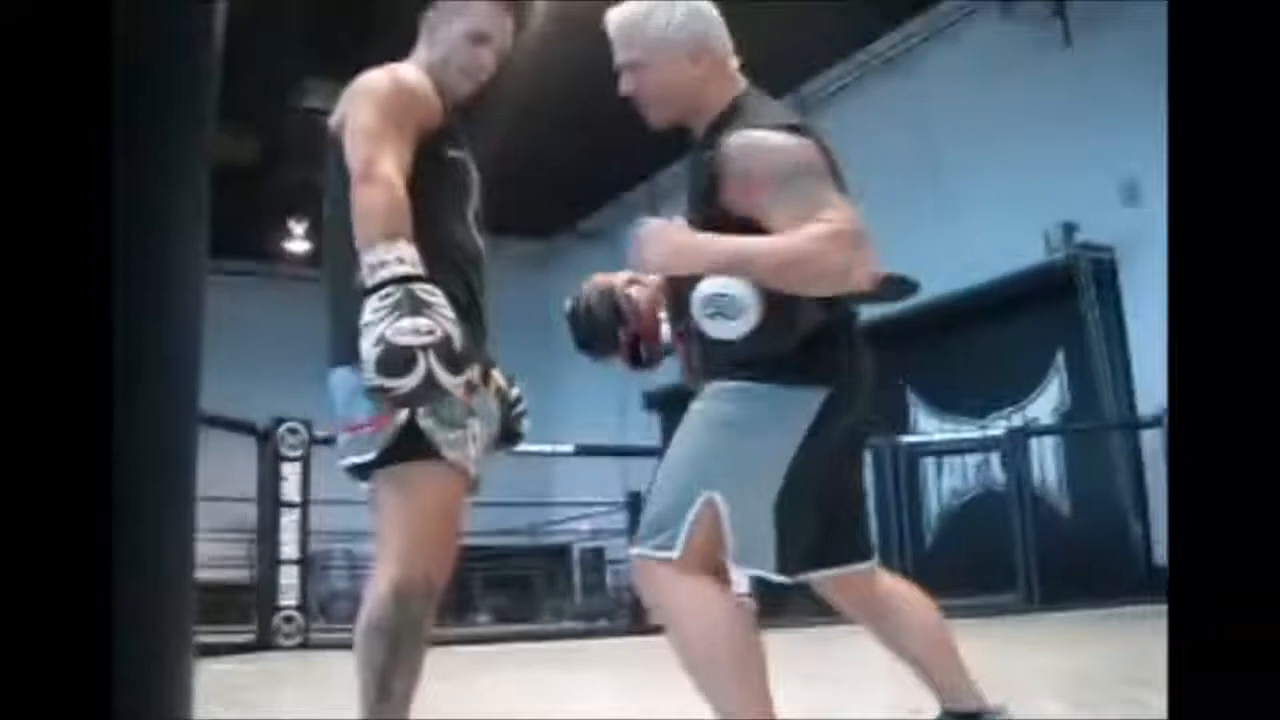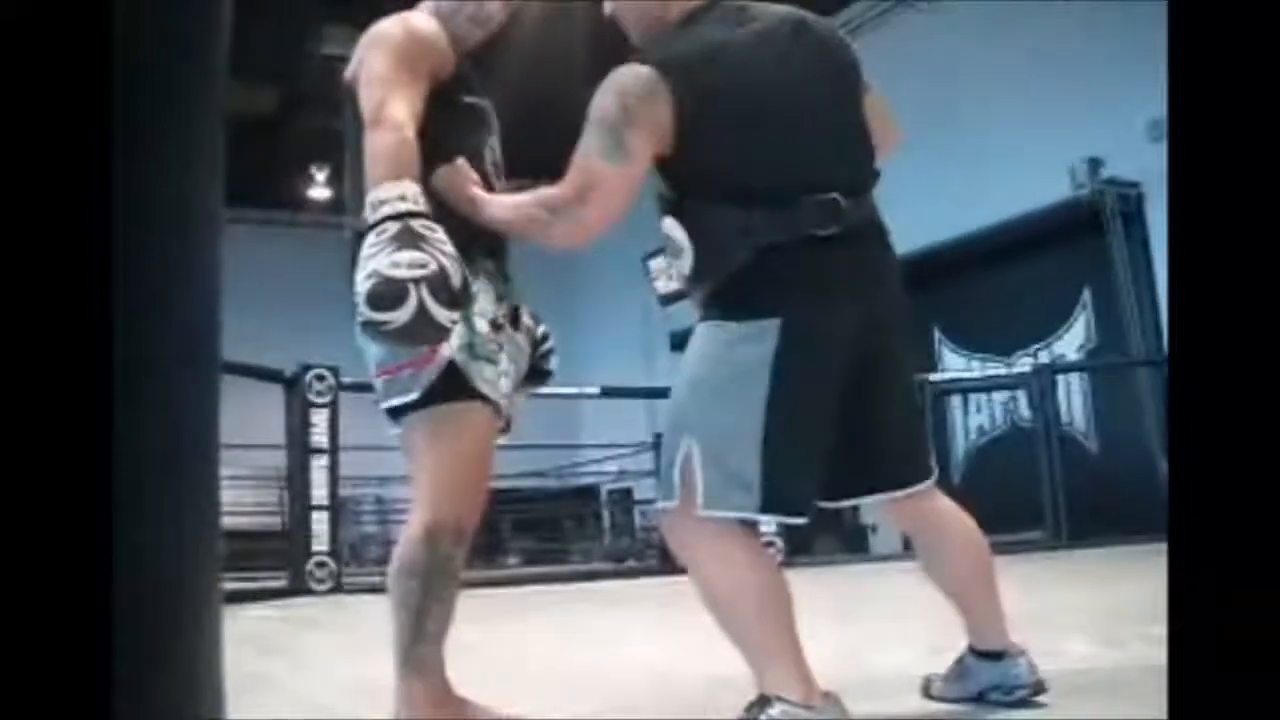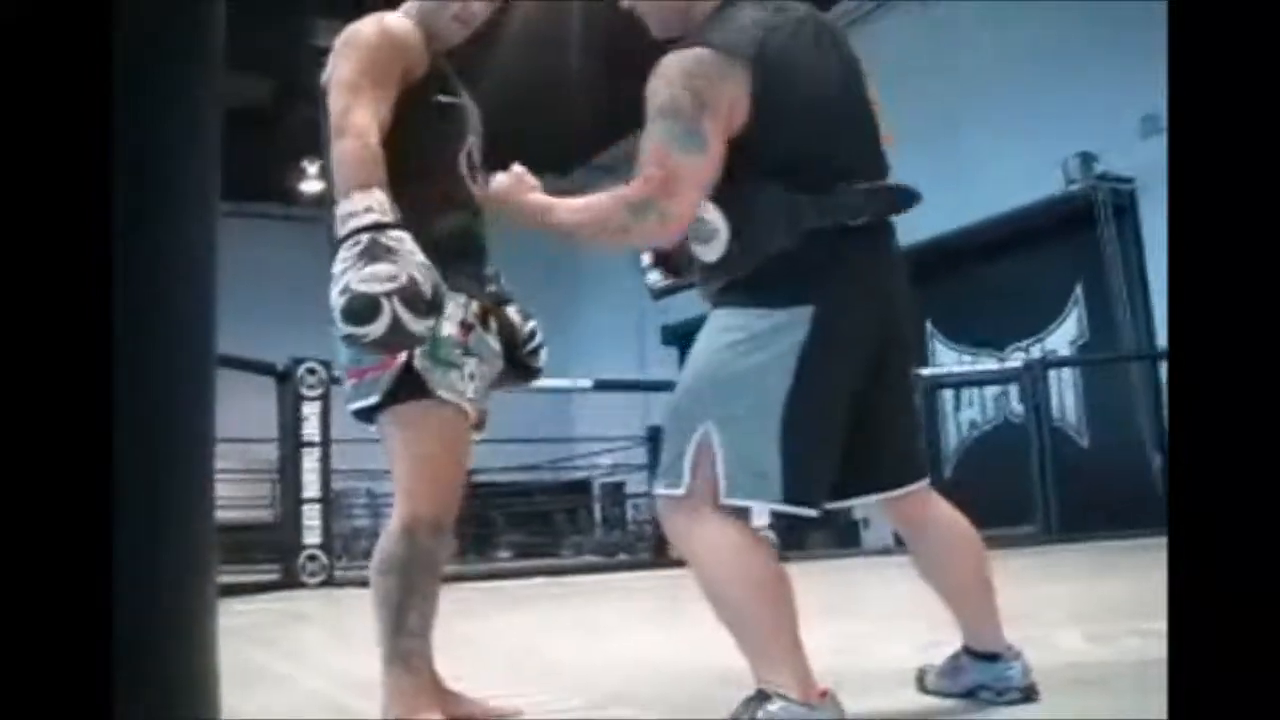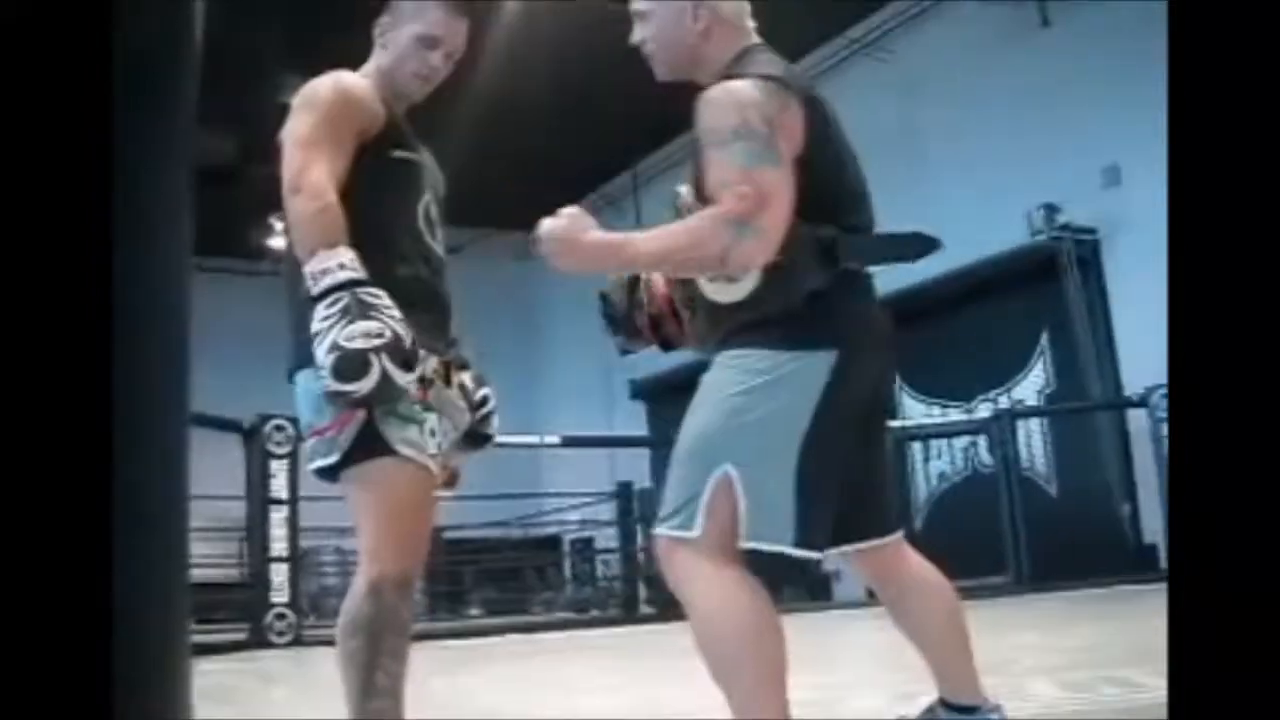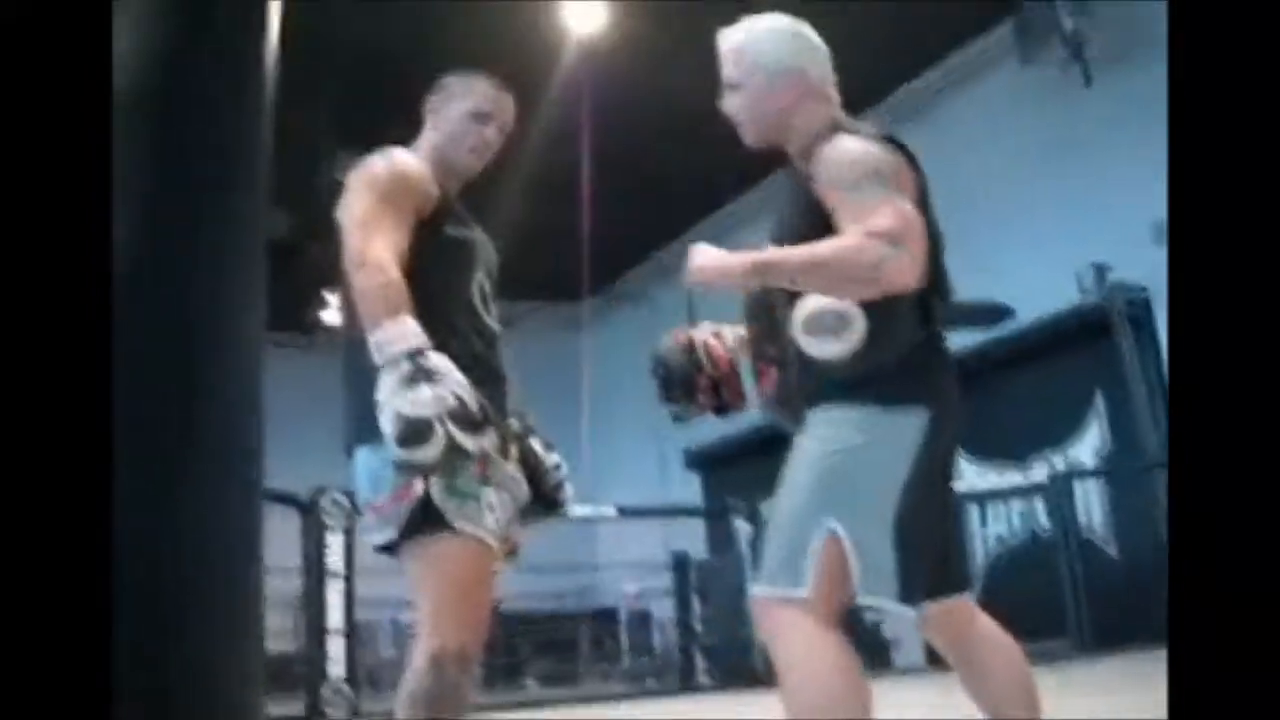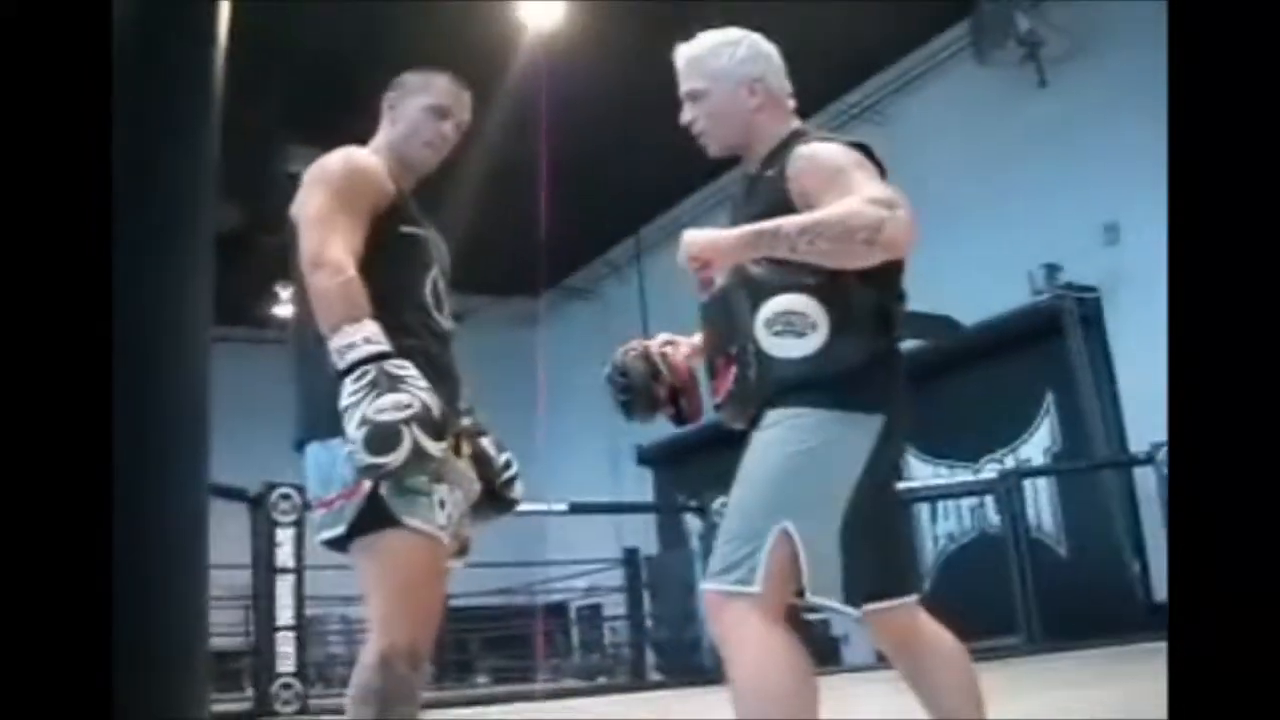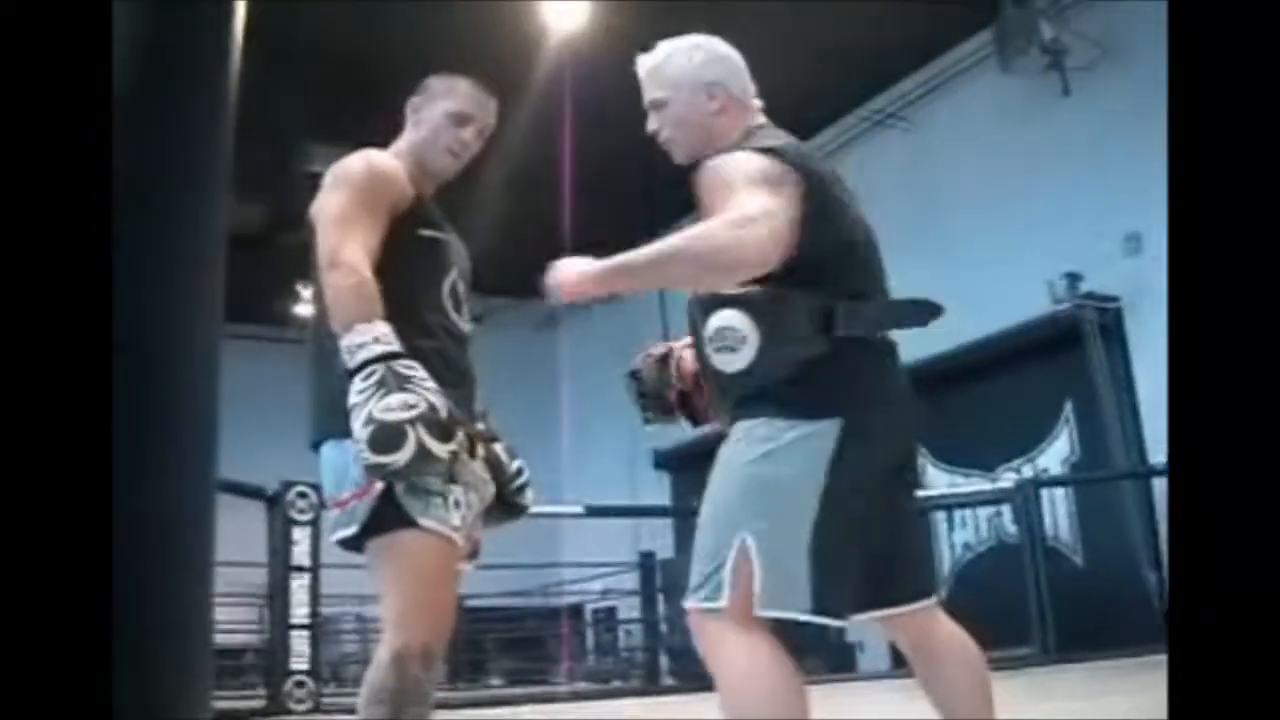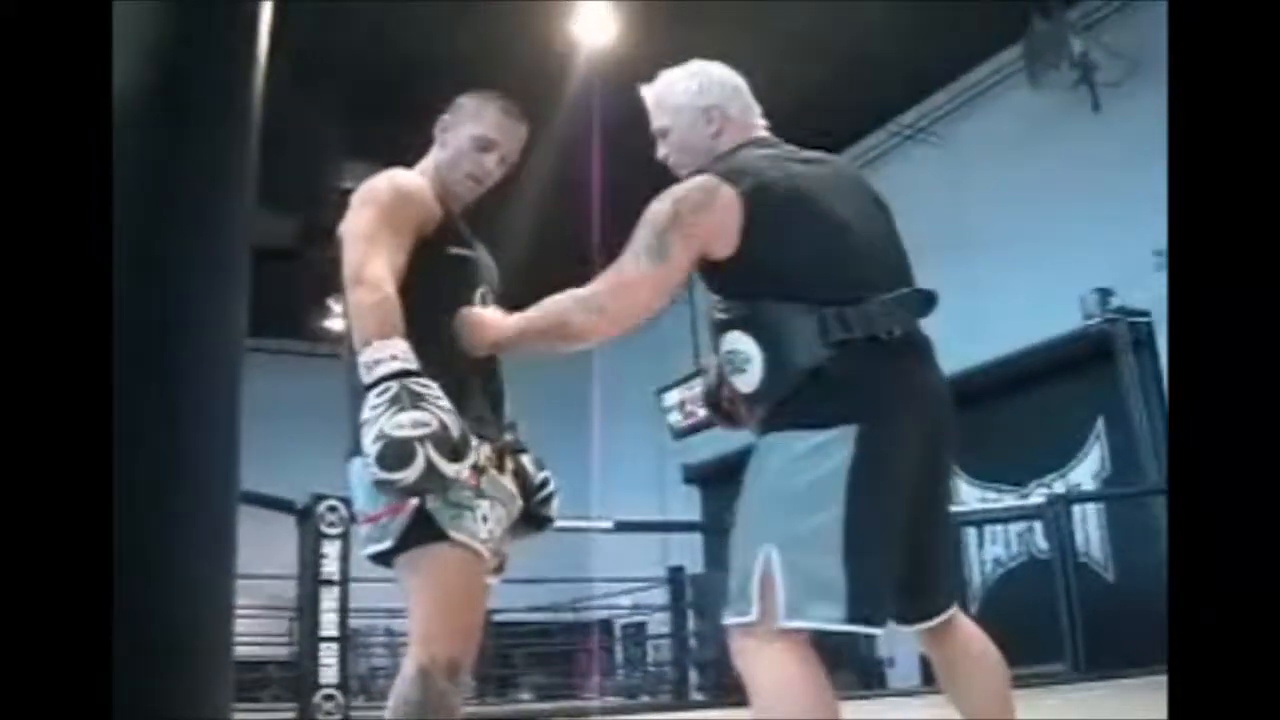
dt=0.3s
person 1, frame 1
left shoulder: (757, 147)
right shoulder: (722, 144)
left elbow: (847, 258)
left wrist: (700, 250)
right wrist: (660, 280)
left hip: (778, 384)
right hip: (798, 383)
left knee: (667, 562)
right knee: (847, 574)
person 1, frame 2
left shoulder: (645, 86)
left elbow: (572, 219)
right elbow: (879, 141)
left wrist: (476, 198)
left hip: (768, 306)
right hip: (867, 283)
left knee: (696, 518)
right knee: (908, 490)
right ankle: (997, 659)
person 1, frame 3
left shoulder: (695, 68)
left elbow: (654, 215)
left wrist: (533, 204)
left hip: (783, 298)
right hip: (871, 280)
left knee: (693, 502)
right knee: (904, 488)
right ankle: (991, 659)
person 1, frame 4
left shoulder: (739, 99)
right shoulder: (769, 93)
left elbow: (747, 234)
left wrist: (602, 250)
right wrist: (677, 281)
left hip: (789, 345)
right hip: (828, 339)
left knee: (692, 547)
right knee: (875, 546)
person 1, frame 5
left shoulder: (851, 158)
right shoulder: (824, 168)
left elbow: (892, 259)
left wrist: (741, 268)
right wrist: (745, 339)
left hip: (875, 405)
right hip: (881, 407)
left knee: (791, 604)
right knee: (946, 609)
person 1, frame 6
left shoulder: (815, 162)
right shoulder: (765, 181)
left elbow: (889, 227)
left wrist: (738, 242)
right wrist: (702, 348)
left hip: (832, 406)
right hip: (819, 409)
left knee: (738, 603)
right knee: (893, 613)
person 1, frame 7
left shoulder: (739, 169)
right shoulder: (783, 166)
left elbow: (743, 245)
left wrist: (601, 274)
right wrist: (709, 351)
left hip: (807, 413)
right hip: (856, 406)
left knee: (722, 617)
right knee: (907, 608)
person 1, frame 8
left shoulder: (701, 197)
right shoulder: (839, 177)
left elbow: (601, 310)
left wrist: (500, 329)
left hip: (830, 417)
right hip: (910, 400)
left knee: (764, 630)
right knee: (934, 615)
person 2, frame 1
left shoulder: (444, 130)
right shoulder: (393, 88)
right elbow: (375, 182)
left wrist: (482, 371)
right wrist: (396, 291)
left hip: (443, 355)
right hip: (402, 345)
left knee: (423, 566)
right knee: (414, 565)
person 2, frame 2
left shoulder: (458, 75)
right elbow: (388, 126)
left wrist: (504, 308)
right wrist: (400, 224)
left hip: (466, 291)
right hip: (424, 288)
left knee: (453, 504)
right knee: (449, 501)
person 2, frame 3
left shoulder: (444, 83)
right elbow: (354, 132)
left wrist: (491, 300)
right wrist: (369, 235)
left hip: (447, 294)
right hip: (403, 285)
left knee: (436, 501)
right knee: (426, 499)
person 2, frame 4
left shoulder: (409, 147)
right shoulder: (340, 96)
right elbow: (308, 190)
left wrist: (453, 364)
right wrist: (344, 297)
left hip: (413, 357)
right hip: (362, 352)
left knee: (400, 564)
right knee: (390, 562)
person 2, frame 5
left shoulder: (460, 224)
right shoulder: (394, 176)
right elbow: (370, 267)
left wrist: (515, 437)
right wrist: (411, 366)
left hip: (469, 433)
right hip: (420, 421)
left knee: (460, 635)
right knee: (452, 635)
person 2, frame 6
left shoulder: (414, 221)
right shoulder: (349, 172)
right elbow: (328, 268)
left wrist: (466, 432)
right wrist: (372, 370)
left hip: (421, 431)
right hip: (372, 425)
left knee: (411, 636)
right knee: (402, 635)
person 2, frame 7
left shoulder: (434, 223)
right shoulder: (370, 173)
right elbow: (343, 268)
left wrist: (480, 439)
right wrist: (382, 373)
left hip: (437, 434)
right hip: (389, 426)
left knee: (423, 636)
right knee: (416, 634)
person 2, frame 8
left shoulder: (465, 245)
right shoulder: (396, 194)
right elbow: (368, 286)
left wrist: (509, 448)
right wrist: (395, 391)
left hip: (466, 447)
right hip: (420, 439)
left knee: (451, 650)
right knee: (442, 648)
